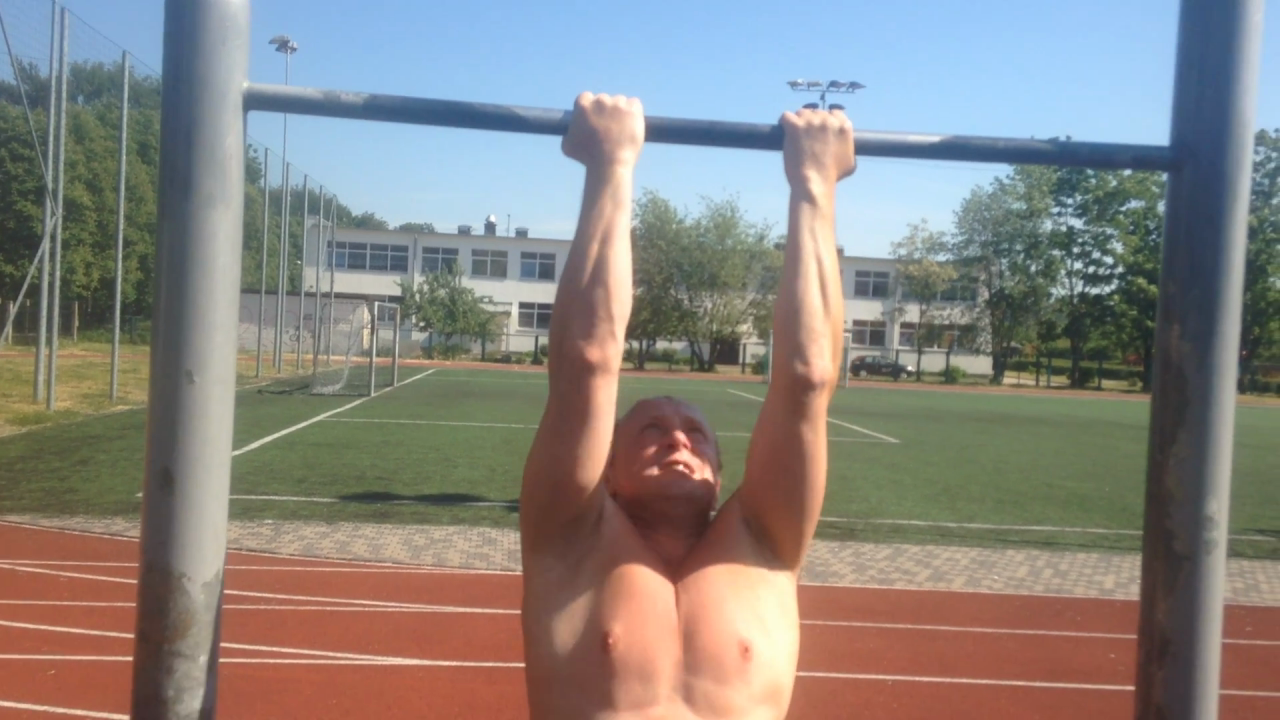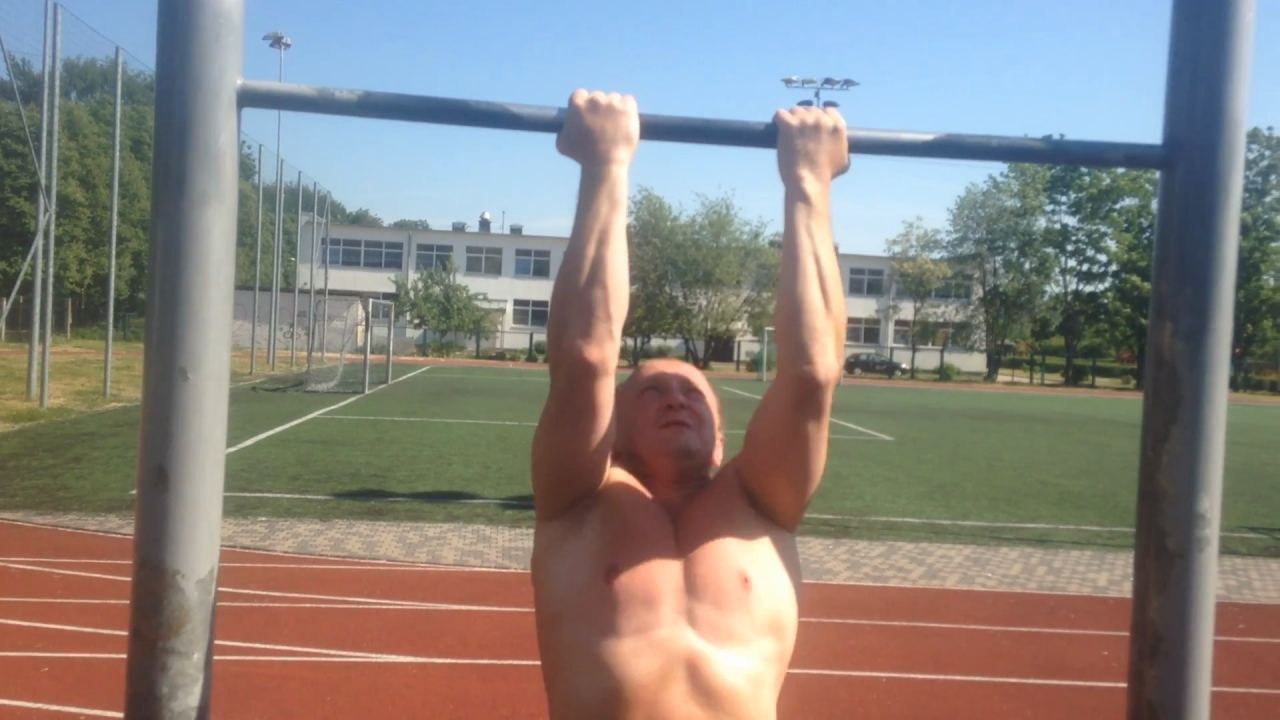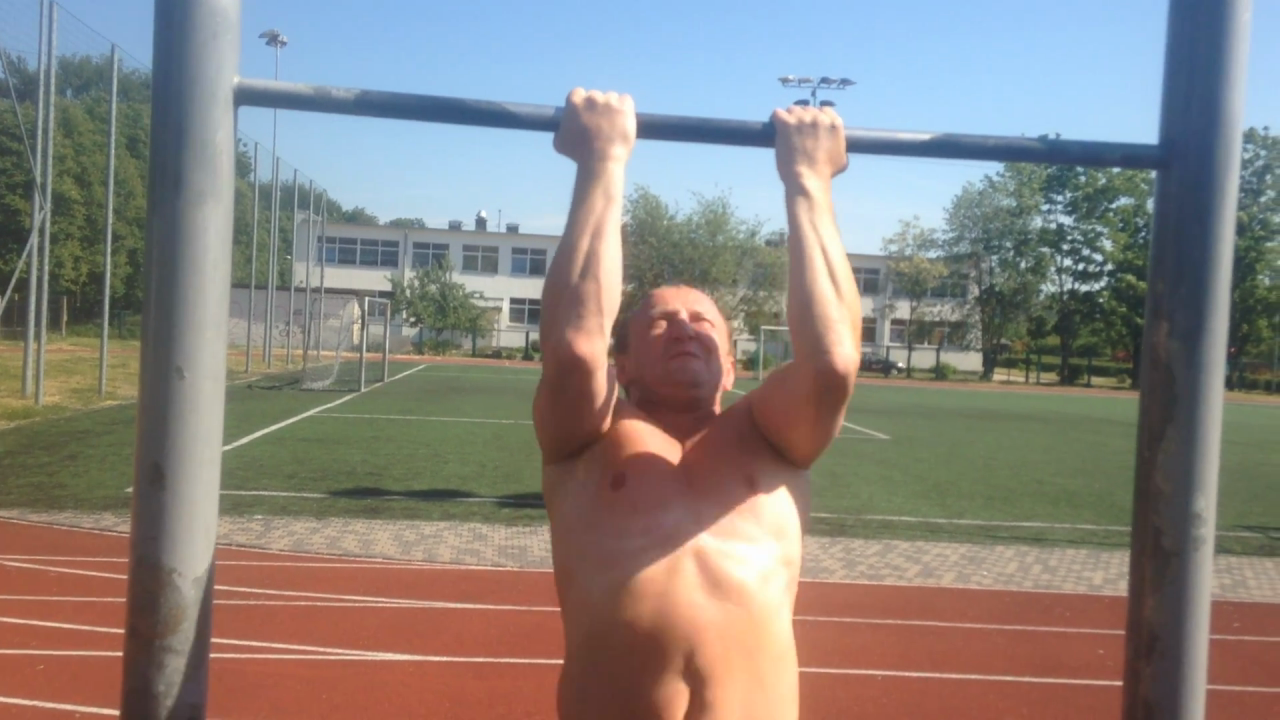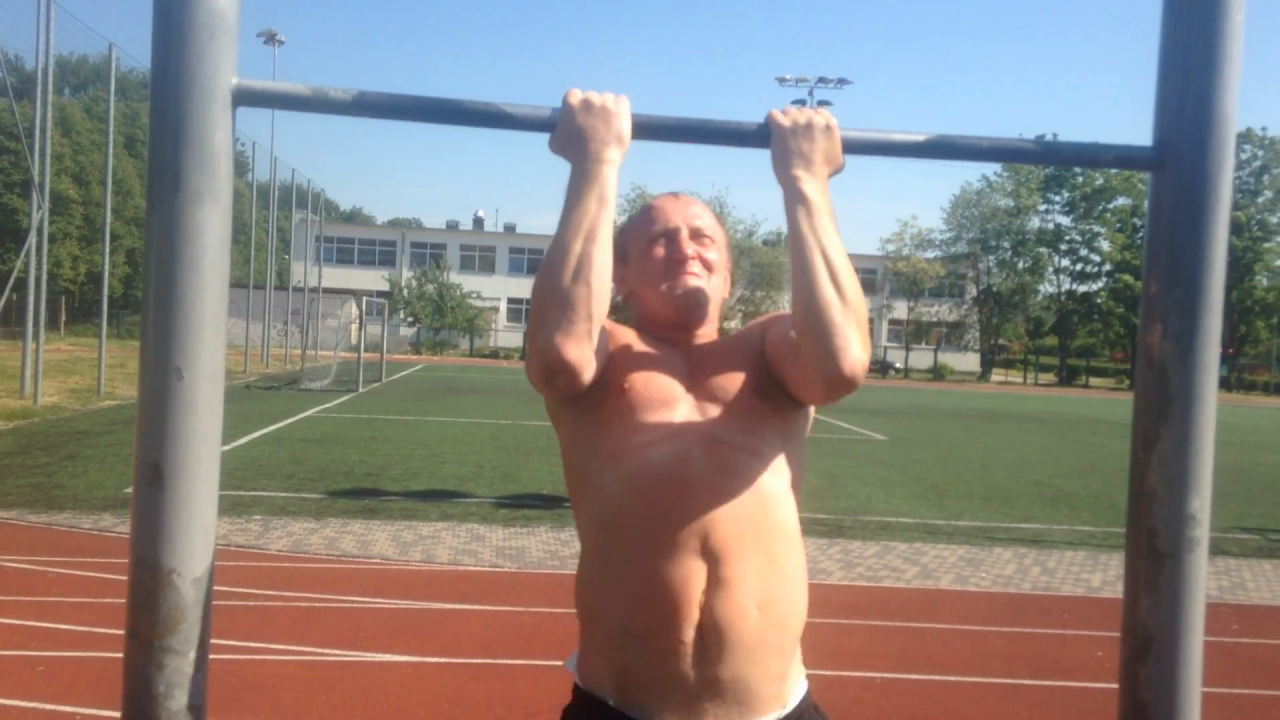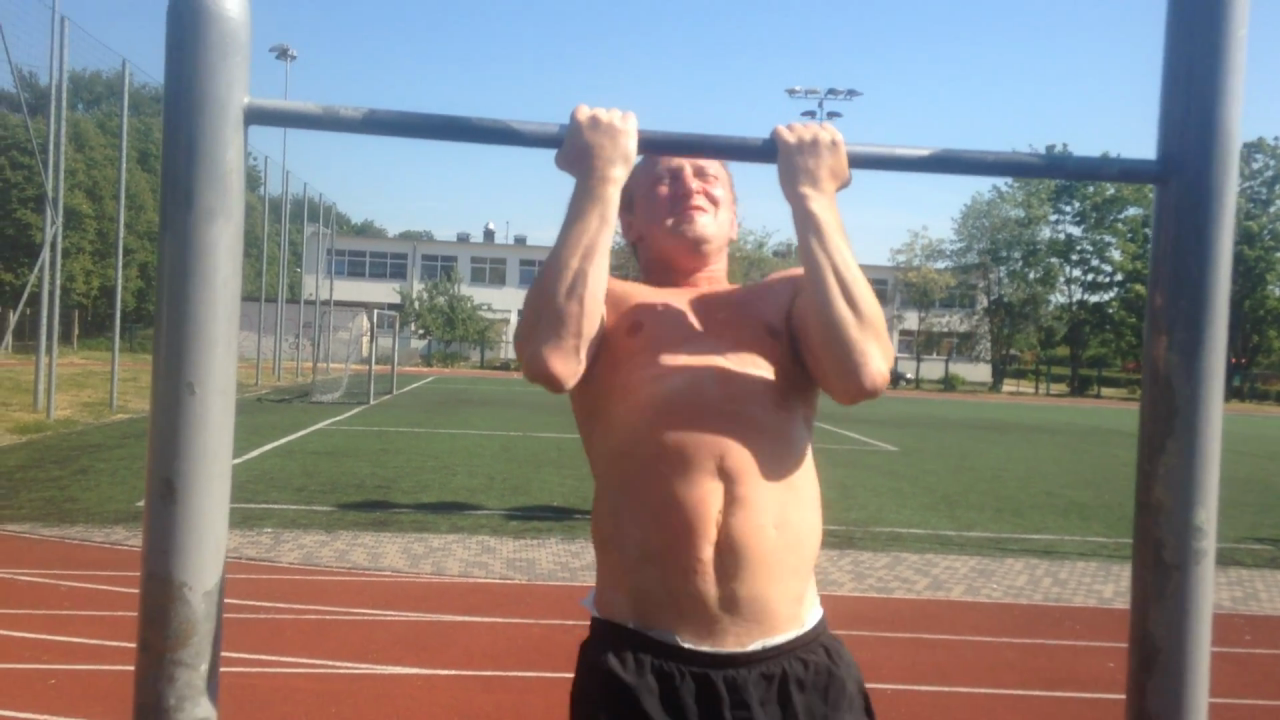
dt=0.2s
person 1, frame 1
left shoulder: (757, 555)
right shoulder: (576, 548)
left elbow: (807, 373)
right elbow: (586, 363)
left wrist: (812, 183)
right wrist: (612, 165)
person 1, frame 2
left shoulder: (756, 510)
right shoulder: (582, 506)
left elbow: (814, 369)
right elbow: (585, 355)
left wrist: (808, 183)
right wrist: (607, 166)
person 1, frame 3
left shoulder: (769, 432)
right shoulder: (586, 436)
left elbow: (834, 358)
right elbow: (575, 345)
left wrist: (807, 180)
right wrist: (604, 162)
person 1, frame 4
left shoulder: (769, 345)
right shoulder: (600, 354)
left elbow: (843, 360)
right elbow: (560, 348)
left wrist: (805, 179)
right wrist: (598, 160)
person 1, frame 5
left shoulder: (790, 296)
right shoulder: (603, 300)
left elbow: (865, 371)
right elbow: (550, 359)
left wrist: (813, 194)
right wrist: (602, 175)
